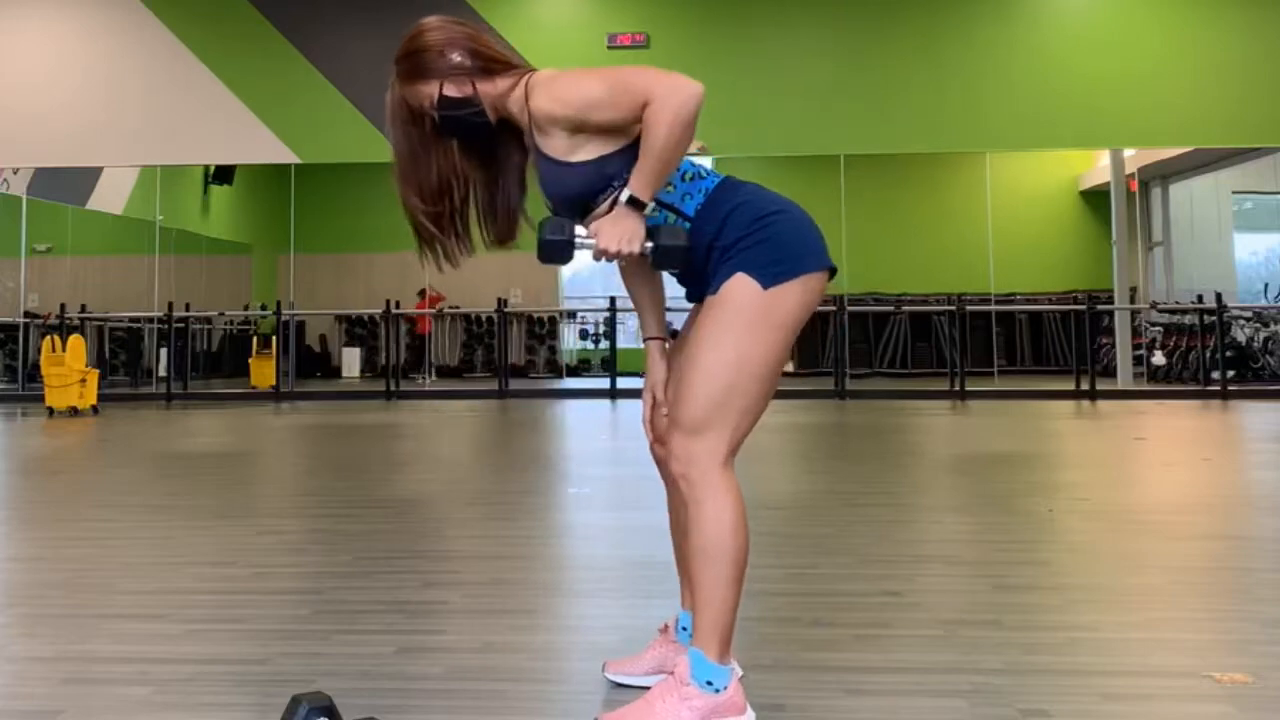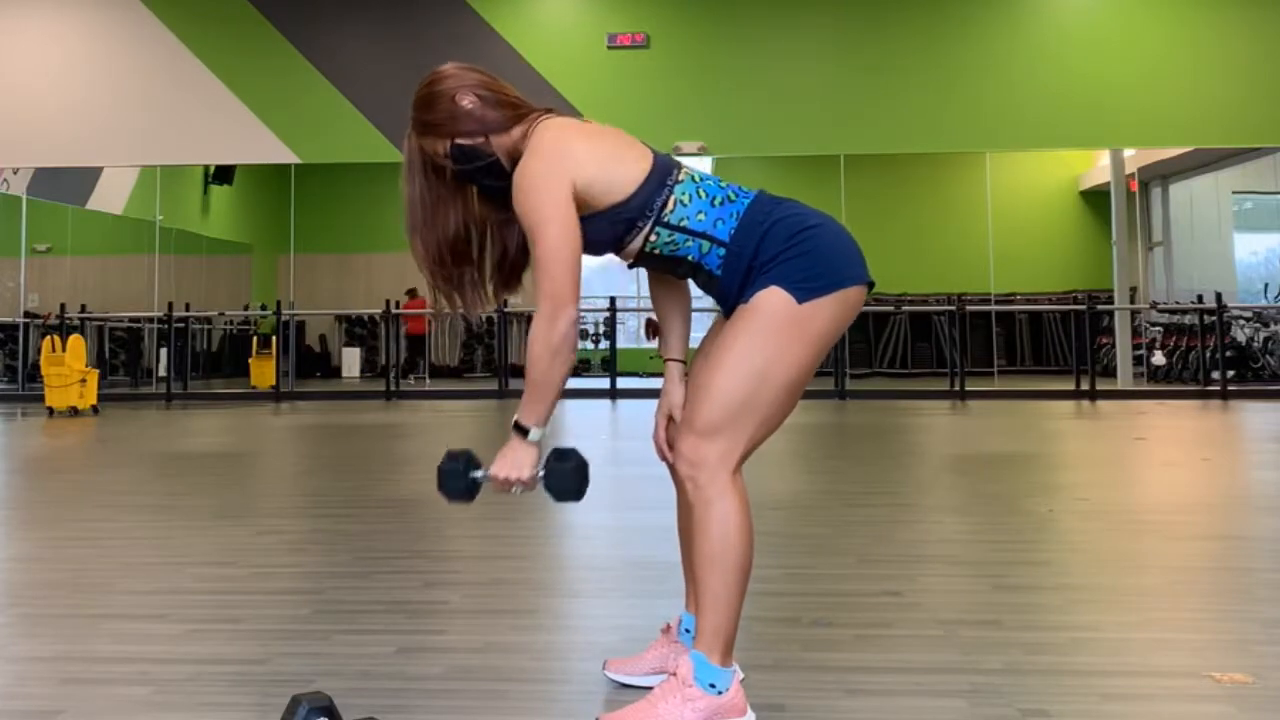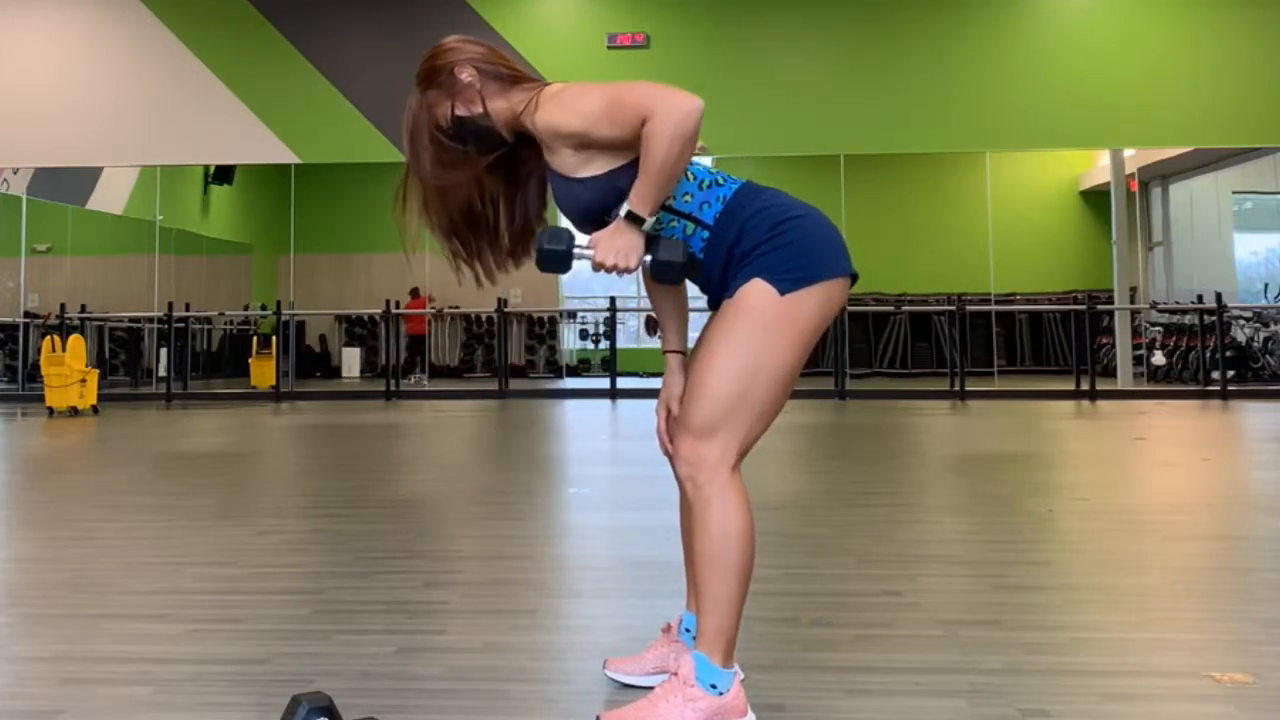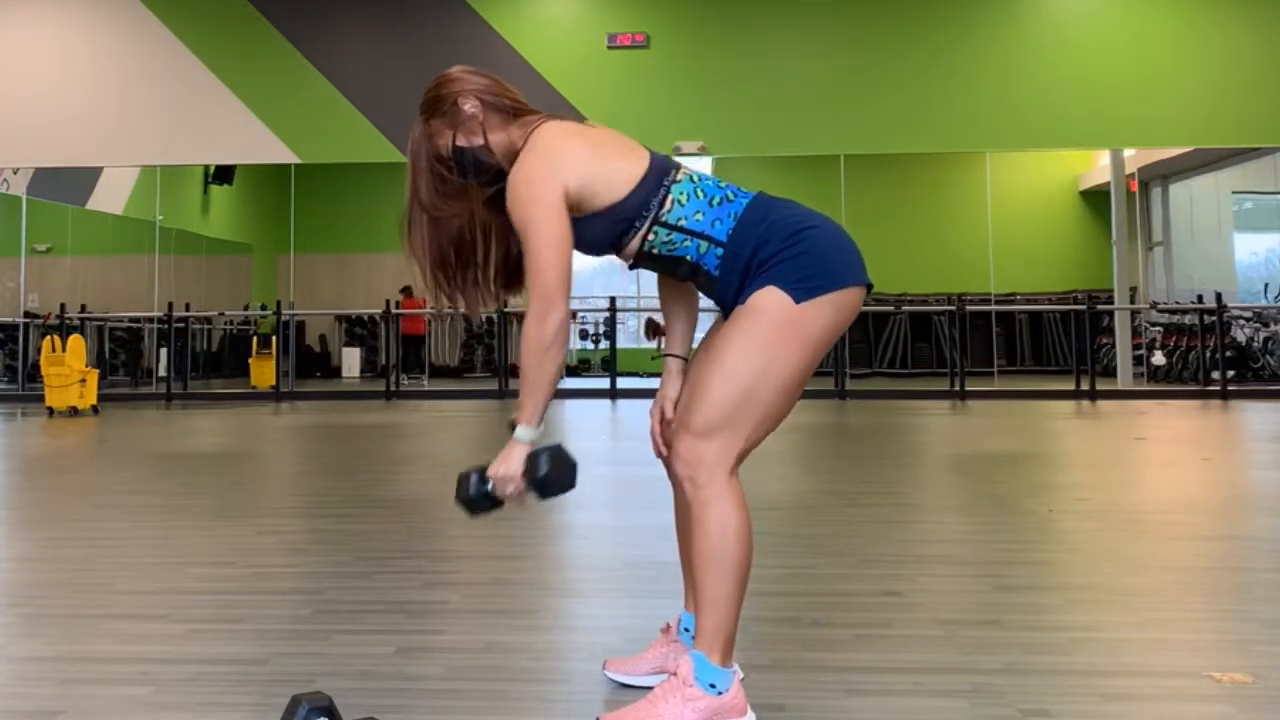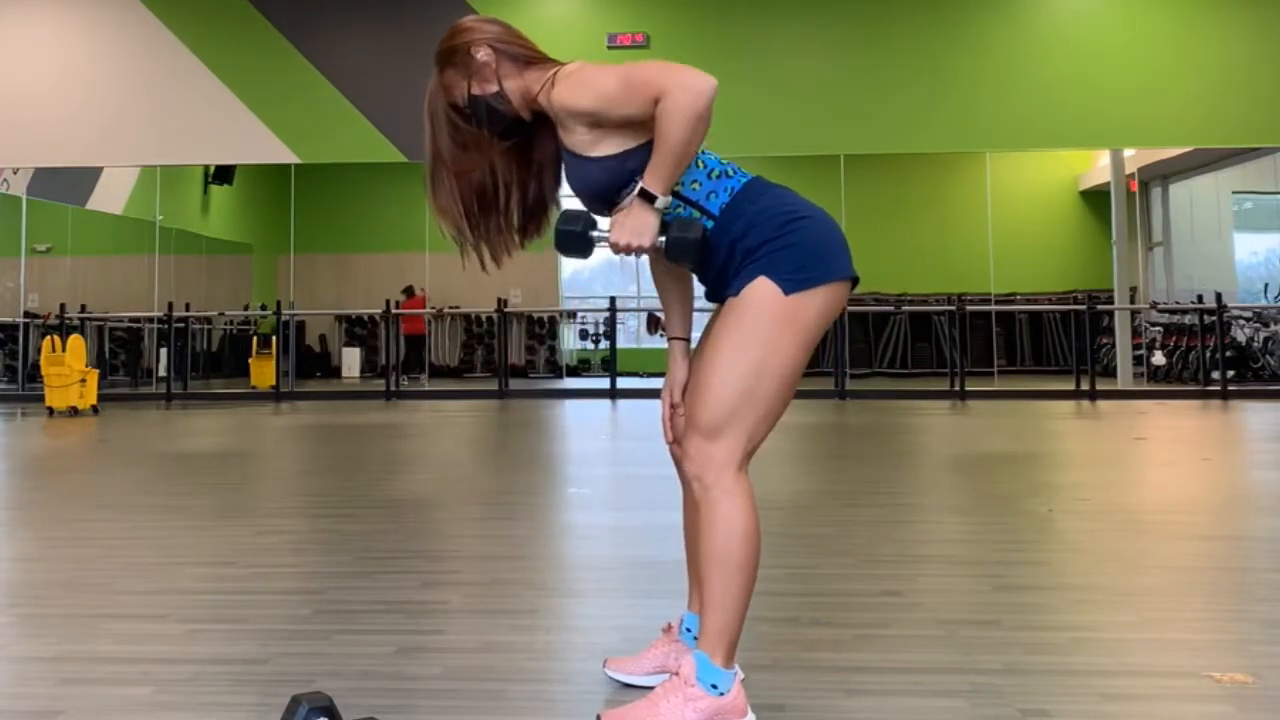
dt=1s
person 1, frame 1
left shoulder: (549, 97)
right shoulder: (527, 133)
left elbow: (680, 94)
right elbow: (630, 242)
left wrist: (631, 208)
right wrist: (657, 350)
left hip: (763, 248)
right hip: (742, 259)
left knee: (696, 454)
right knee: (674, 449)
right ankle: (692, 636)
person 1, frame 2
left shoulder: (541, 162)
right shoulder: (565, 147)
left elbow: (558, 317)
right elbow: (664, 249)
left wrist: (526, 434)
right wrist: (675, 374)
left hip: (803, 264)
right hip: (788, 268)
left knee: (704, 456)
right knee: (692, 450)
right ankle: (694, 637)
person 1, frame 3
left shoulder: (553, 111)
right shoulder: (539, 146)
left elbow: (680, 109)
right elbow: (663, 246)
left wrist: (630, 222)
right wrist: (675, 361)
left hip: (783, 254)
right hip: (776, 257)
left knee: (704, 455)
right knee: (693, 452)
right ankle: (694, 638)
person 1, frame 4
left shoulder: (535, 164)
right shoulder: (563, 147)
left elbow: (550, 313)
left wrist: (522, 437)
right wrist: (675, 366)
left hip: (800, 265)
right hip: (793, 266)
left knee: (703, 455)
right knee: (685, 448)
right ankle: (693, 638)
person 1, frame 5
left shoulder: (569, 90)
right shoulder: (558, 127)
left elbow: (693, 86)
left wrist: (644, 203)
right wrist: (678, 350)
left hip: (784, 251)
right hip: (775, 256)
left knee: (712, 457)
right knee: (694, 450)
right ankle: (695, 639)
